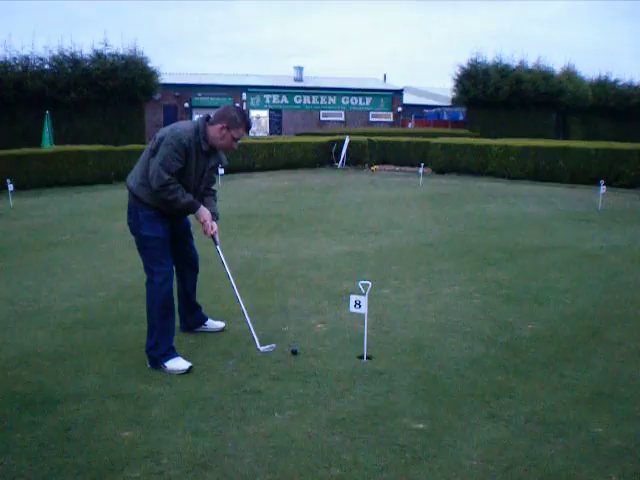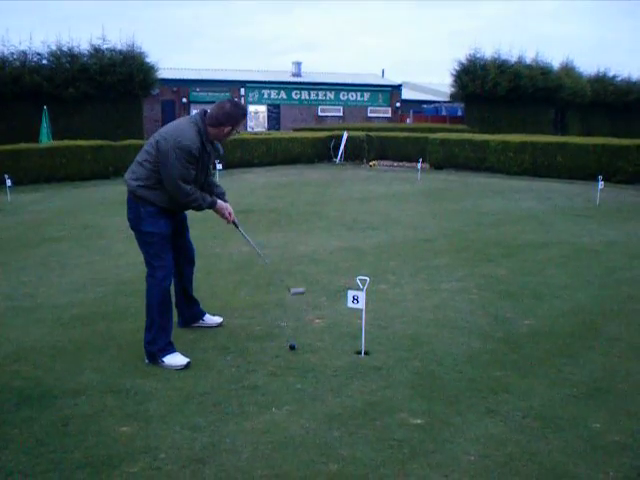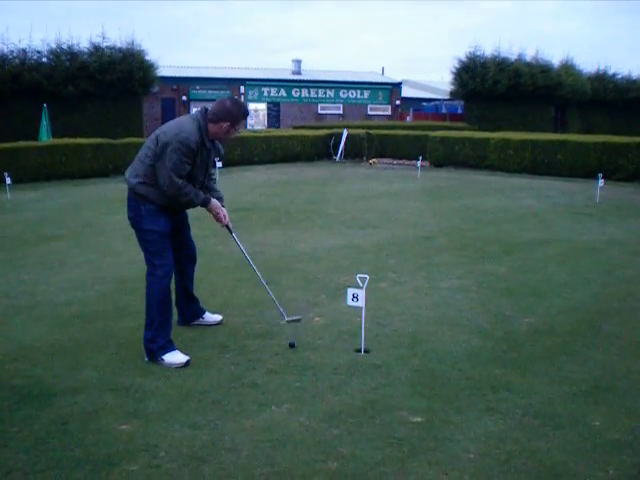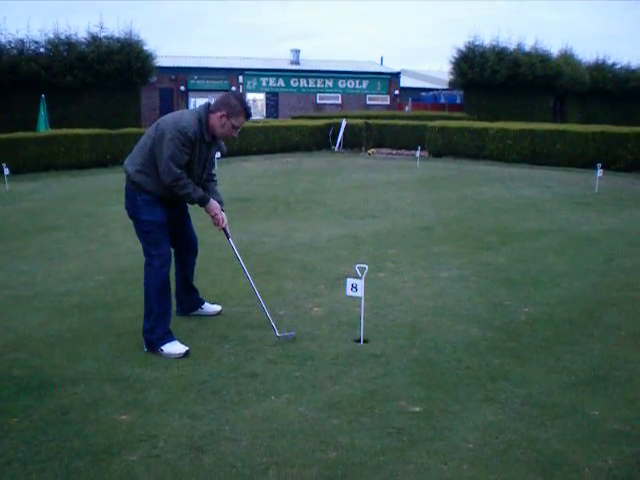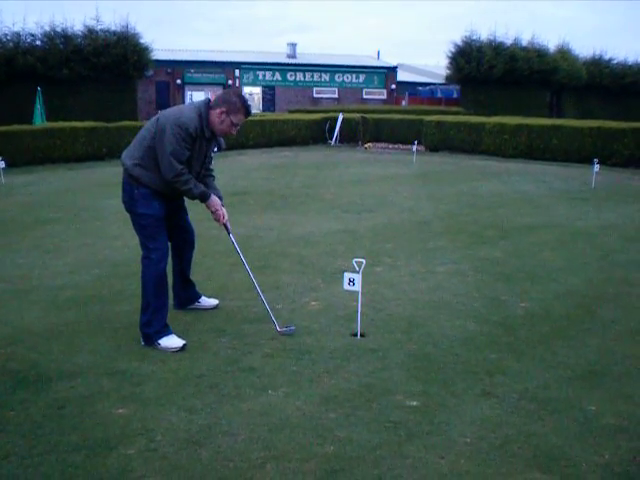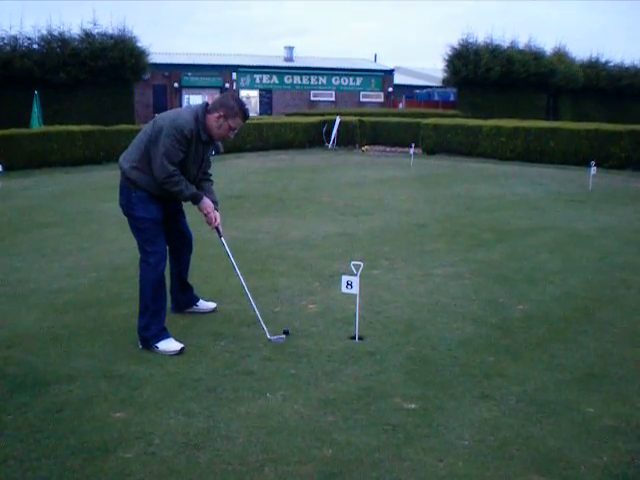
dt=0.5s
person 1, frame 1
left shoulder: (214, 151)
right shoulder: (178, 136)
left elbow: (207, 190)
right elbow: (161, 182)
left wrist: (211, 217)
right wrist: (196, 208)
left hip: (175, 211)
right hip: (148, 211)
left knee: (189, 264)
right knee: (161, 277)
left ankle: (192, 319)
right ankle: (160, 353)
person 1, frame 2
left shoulder: (204, 136)
right shoulder: (182, 140)
left elbow: (205, 176)
right elbow: (181, 189)
left wrist: (222, 200)
right wrist: (213, 204)
left hip: (170, 204)
right hip: (148, 206)
left knee: (185, 259)
right knee: (161, 272)
left ankle: (190, 314)
right ankle: (158, 349)
person 1, frame 3
left shoulder: (207, 137)
right shoulder: (183, 136)
left elbow: (206, 177)
right elbow: (172, 184)
left wrist: (219, 204)
right wrist: (207, 202)
left hip: (171, 204)
right hip: (148, 204)
left knee: (186, 256)
right knee: (161, 270)
left ankle: (190, 312)
right ankle: (157, 347)
person 1, frame 4
left shoulder: (211, 135)
right shoulder: (181, 127)
left elbow: (207, 177)
right elbow: (172, 175)
left wrist: (218, 207)
right wrist: (204, 201)
left hip: (171, 196)
right hip: (145, 195)
left knee: (187, 246)
right knee: (159, 260)
left ankle: (189, 303)
right ankle: (157, 337)
person 1, frame 5
left shoulder: (209, 129)
right shoulder: (182, 122)
left elbow: (204, 171)
right elbow: (174, 171)
left wrist: (217, 200)
right wrist: (206, 197)
left hip: (167, 189)
right hip: (142, 188)
left knee: (184, 239)
right knee: (156, 254)
left ankle: (186, 296)
right ankle: (154, 331)
person 1, frame 6
left shoulder: (207, 134)
right shoulder: (178, 124)
left elbow: (202, 176)
right elbow: (165, 172)
left wrist: (212, 205)
right wrist: (198, 199)
left hip: (165, 192)
right hip: (139, 192)
left knee: (182, 243)
right knee: (154, 257)
left ankle: (183, 300)
right ankle: (151, 335)
